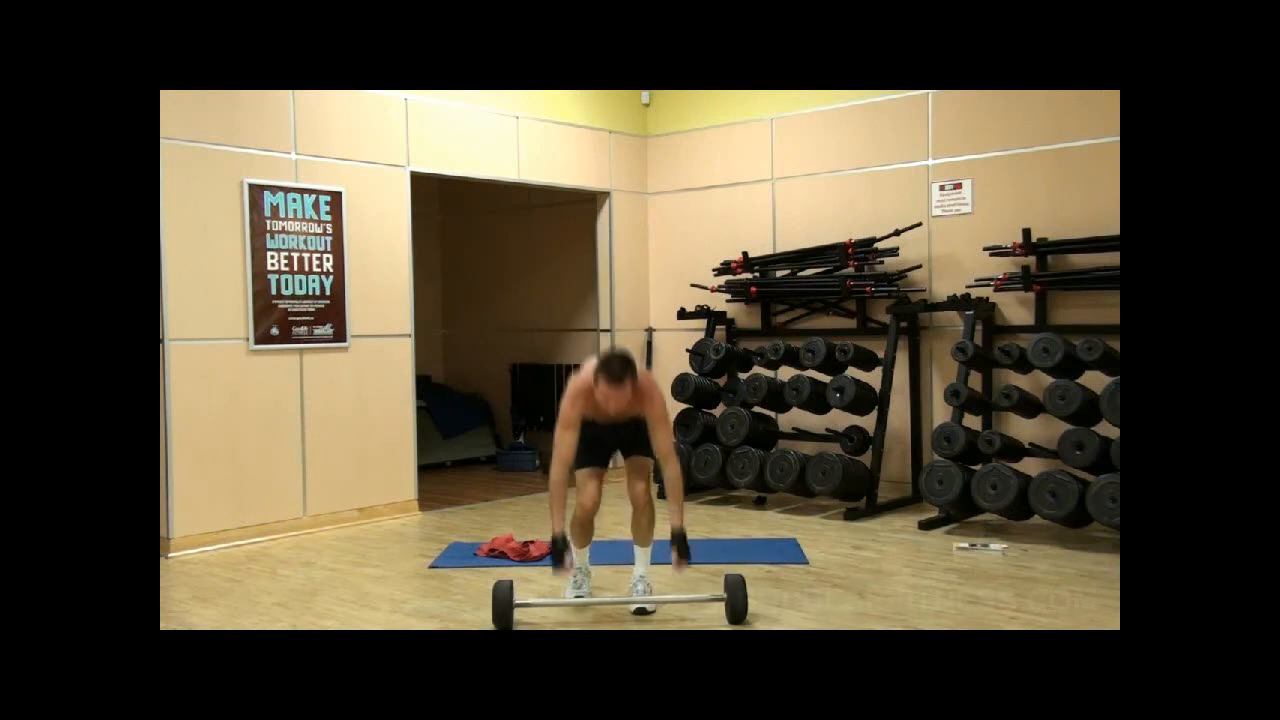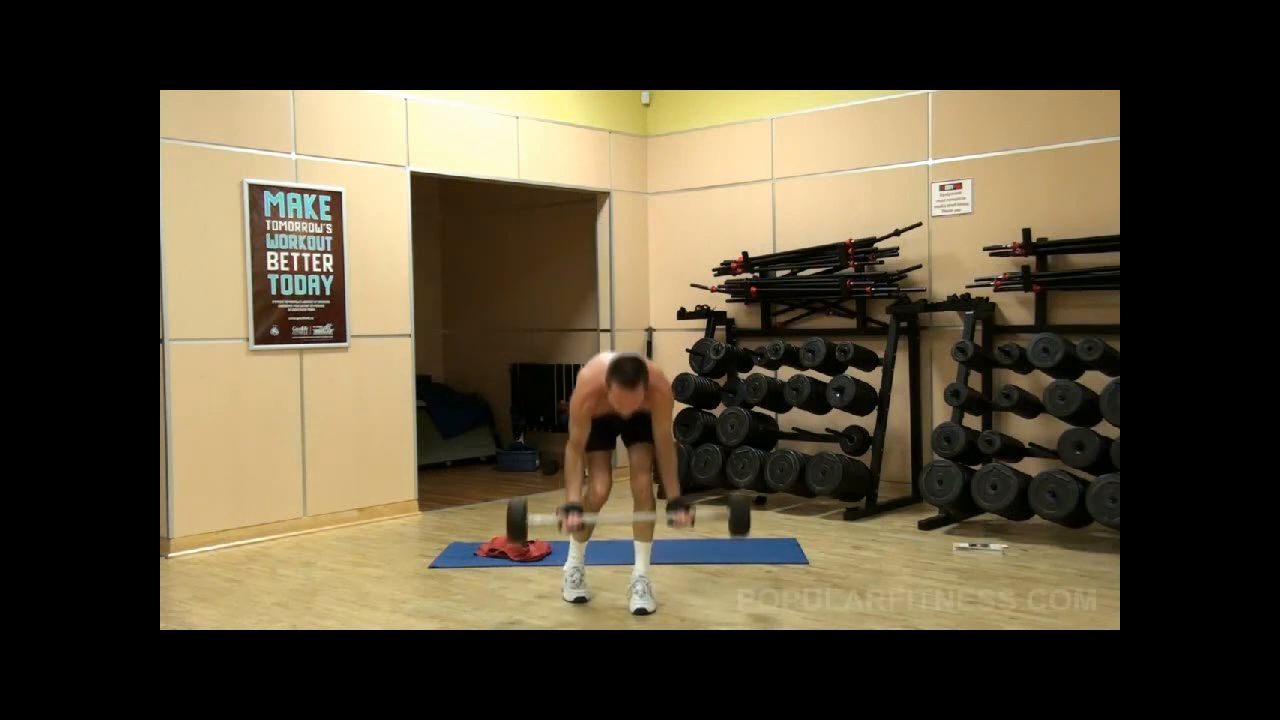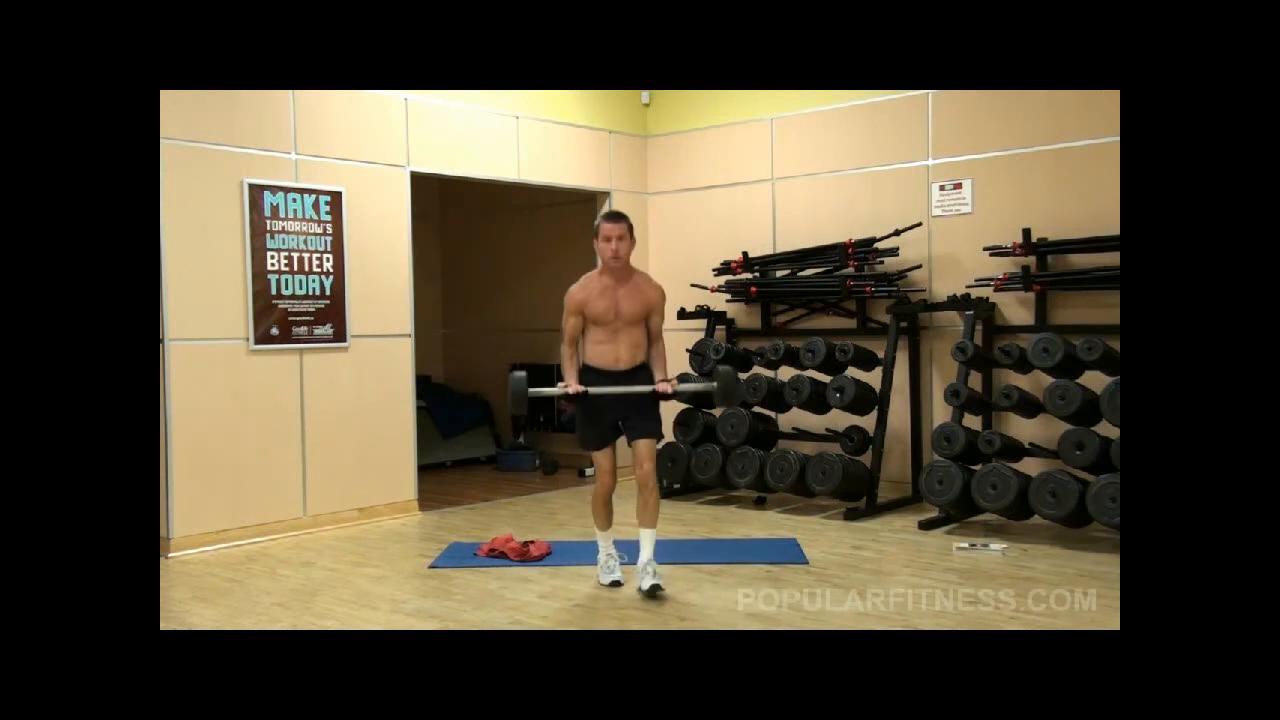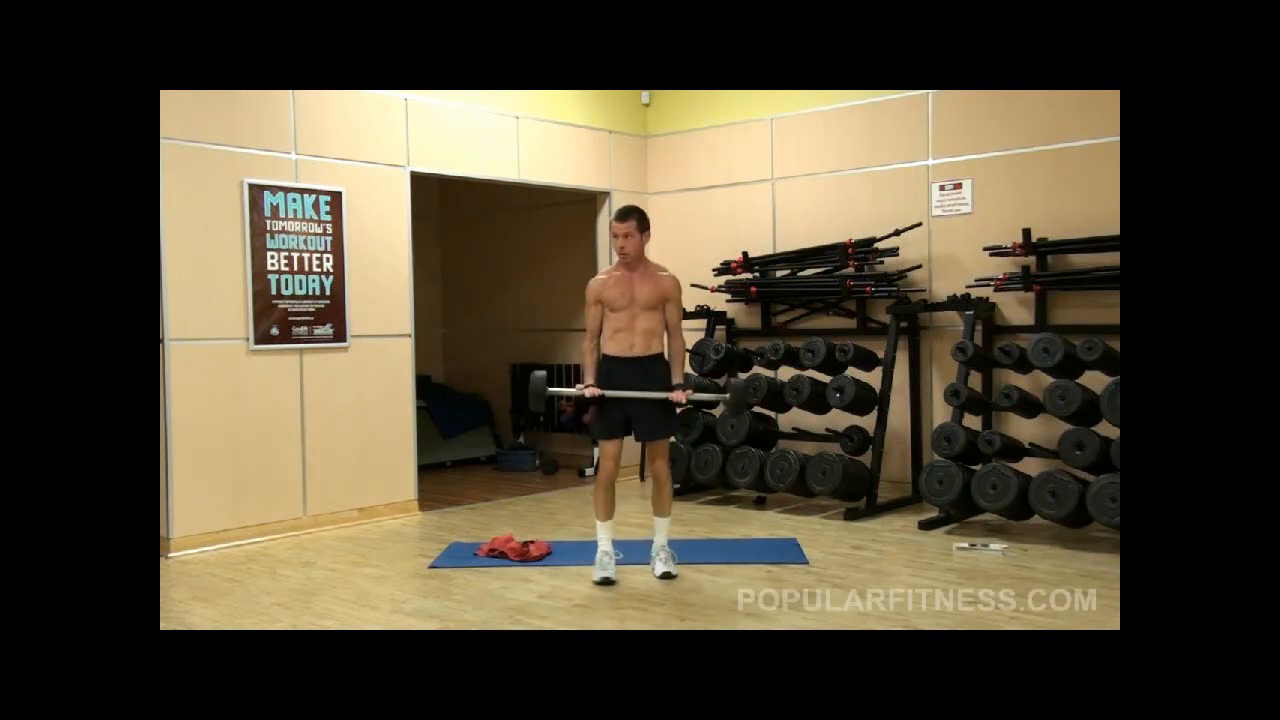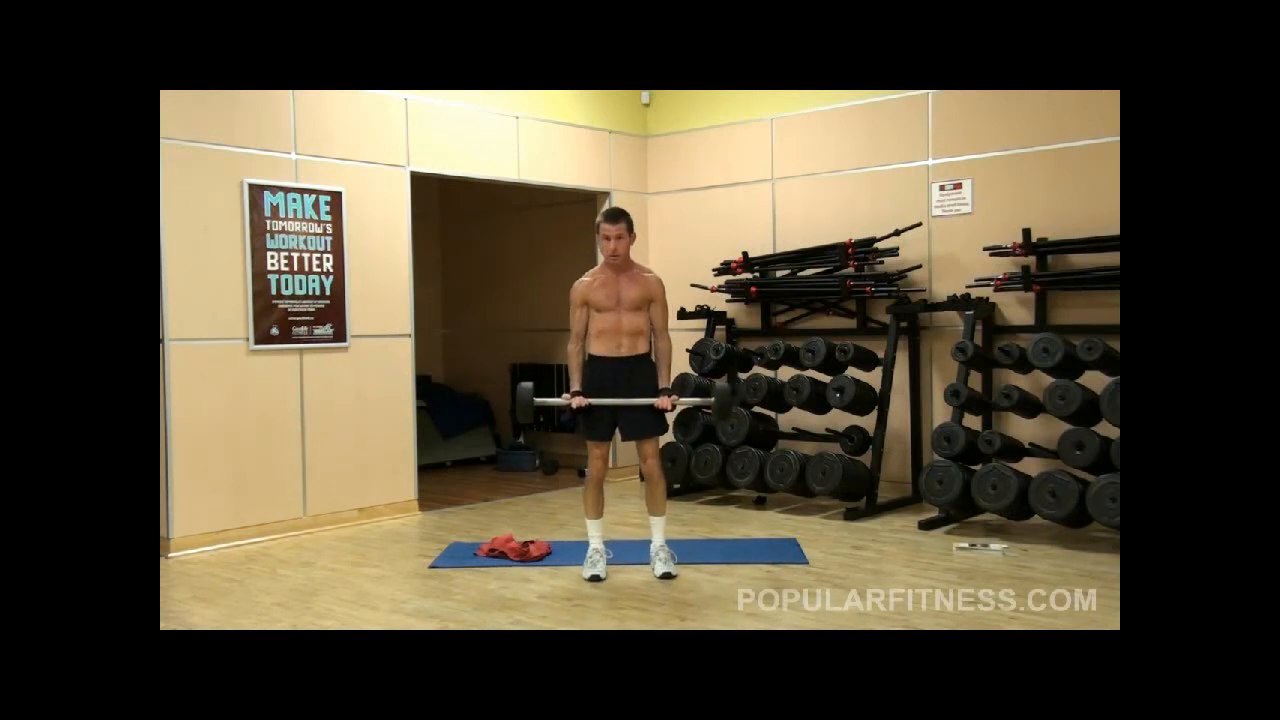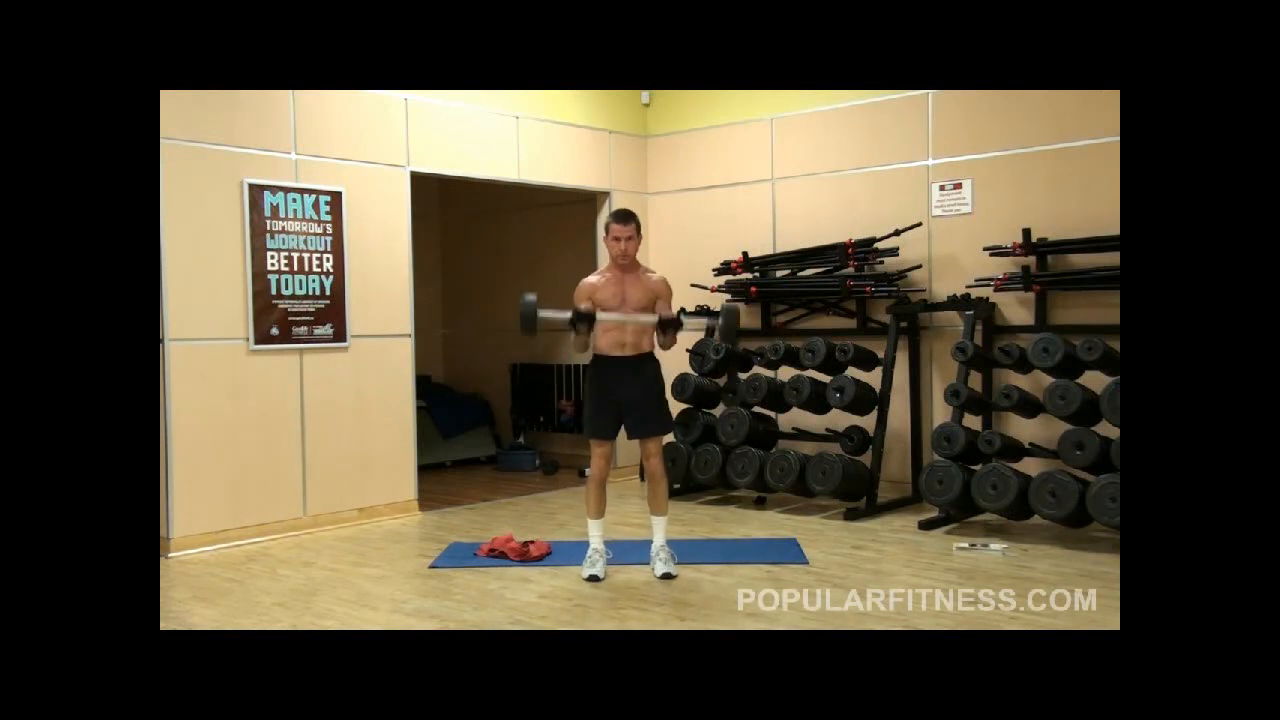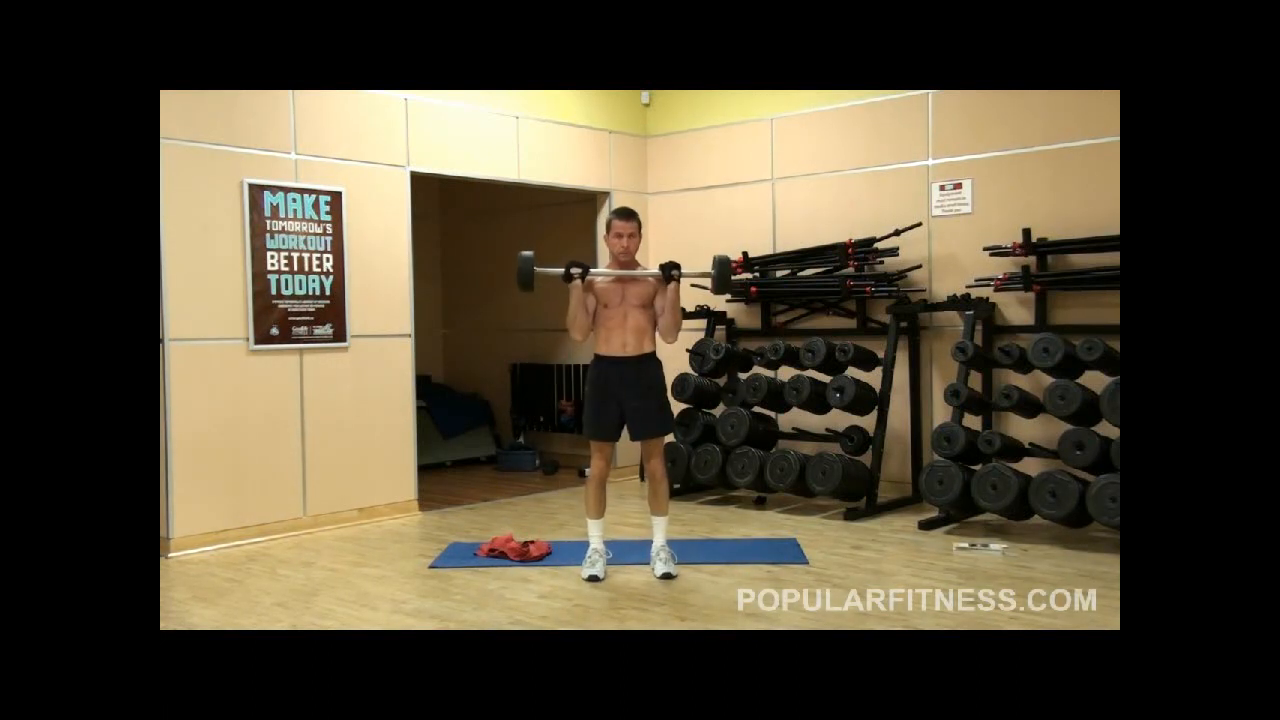
dt=0.7s
person 1, frame 1
left shoulder: (648, 392)
right shoulder: (577, 393)
left elbow: (669, 460)
right elbow: (560, 465)
left wrist: (678, 529)
right wrist: (558, 535)
left hip: (636, 423)
right hip: (591, 425)
left knee: (641, 492)
right knee: (587, 501)
left ankle: (640, 577)
right ankle: (579, 567)
person 1, frame 2
left shoulder: (659, 389)
right shoulder: (587, 389)
left elbow: (665, 445)
right elbow: (575, 448)
left wrist: (675, 500)
right wrist: (571, 504)
left hip: (642, 416)
right hip: (598, 417)
left knee: (643, 485)
right knee: (598, 491)
left ankle: (641, 577)
right ankle: (574, 566)
person 1, frame 3
left shoulder: (651, 291)
right shoulder: (579, 293)
left elbow: (656, 340)
right elbow: (570, 344)
left wrist: (661, 377)
right wrist: (571, 378)
left hip: (638, 383)
right hip: (595, 384)
left knee: (646, 473)
right knee: (605, 479)
left ankle: (646, 561)
right ankle: (606, 554)
person 1, frame 4
left shoulder: (666, 281)
right shoulder: (599, 284)
left elbow: (675, 336)
right elbow: (591, 338)
left wrist: (678, 382)
right wrist: (589, 380)
left hip: (653, 372)
right hip: (612, 373)
left knee: (659, 465)
right knee: (608, 467)
left ankle: (661, 545)
right ankle: (605, 548)
person 1, frame 5
left shoulder: (650, 282)
right shoulder: (583, 286)
left elbow: (661, 337)
right elbow: (576, 341)
left wrist: (664, 386)
right wrist: (575, 388)
left hip: (639, 371)
right hip: (598, 372)
left knee: (651, 462)
right knee: (596, 464)
left ankle: (659, 545)
right ankle: (596, 547)
person 1, frame 6
left shoulder: (656, 283)
right shoulder: (590, 284)
left elbow: (666, 343)
right elbow: (580, 346)
left wrist: (668, 329)
right wrist: (580, 328)
left hip: (644, 371)
right hip: (603, 372)
left knee: (654, 460)
right knee: (599, 462)
left ankle: (659, 544)
right ankle: (596, 546)
person 1, frame 7
left shoulder: (655, 282)
right shoulder: (592, 283)
left elbow: (670, 334)
right elbow: (578, 332)
left wrist: (673, 285)
right wrist: (575, 285)
left hip: (645, 371)
right hip: (605, 372)
left knee: (655, 461)
right knee: (599, 463)
left ankle: (660, 545)
right ankle: (596, 547)
